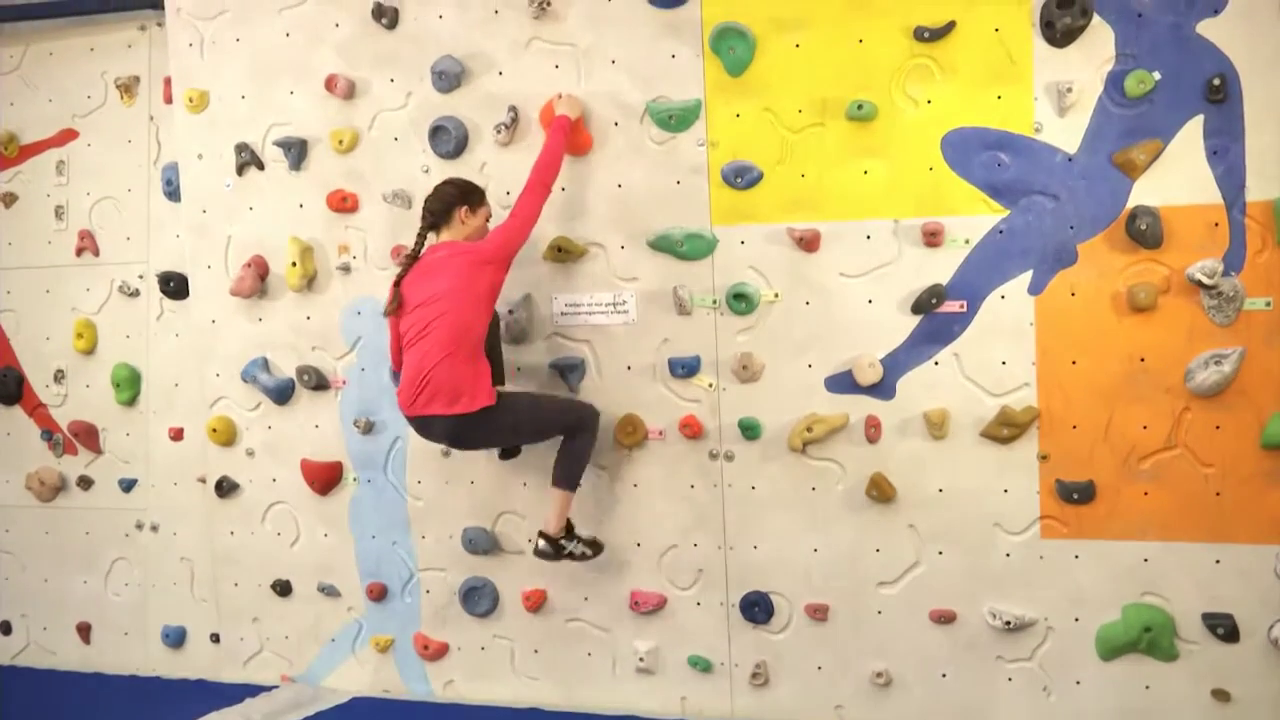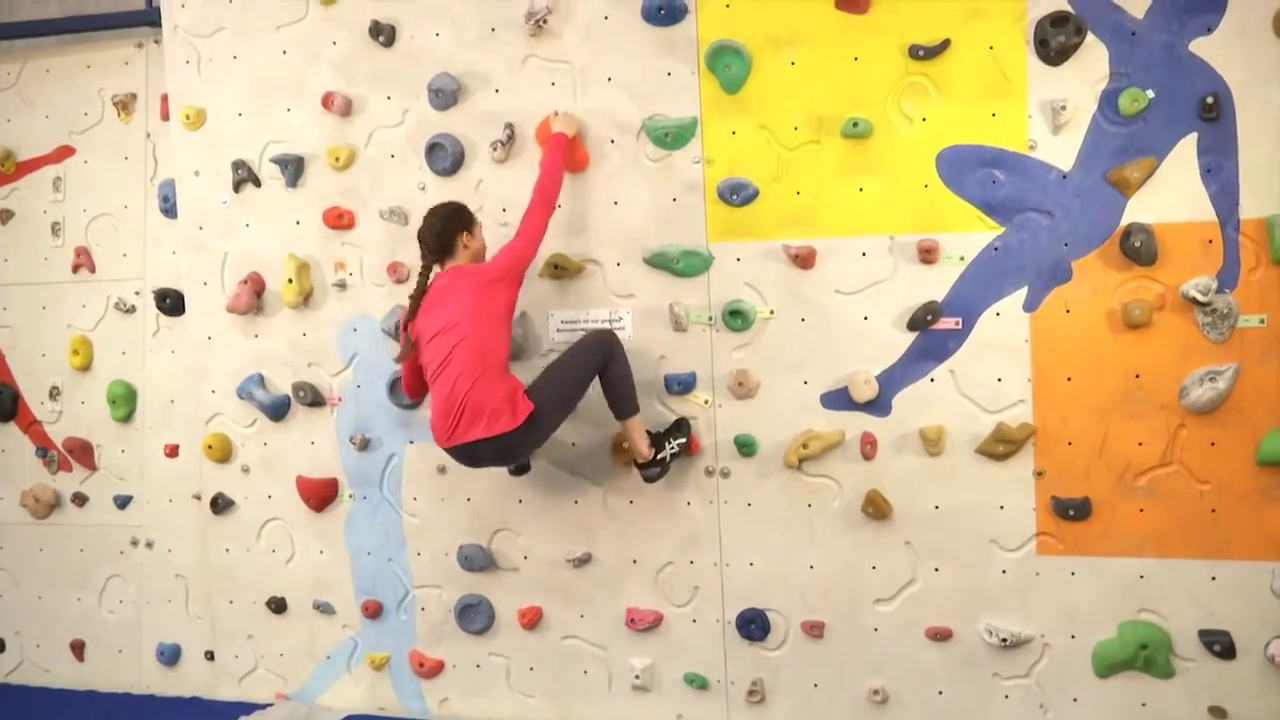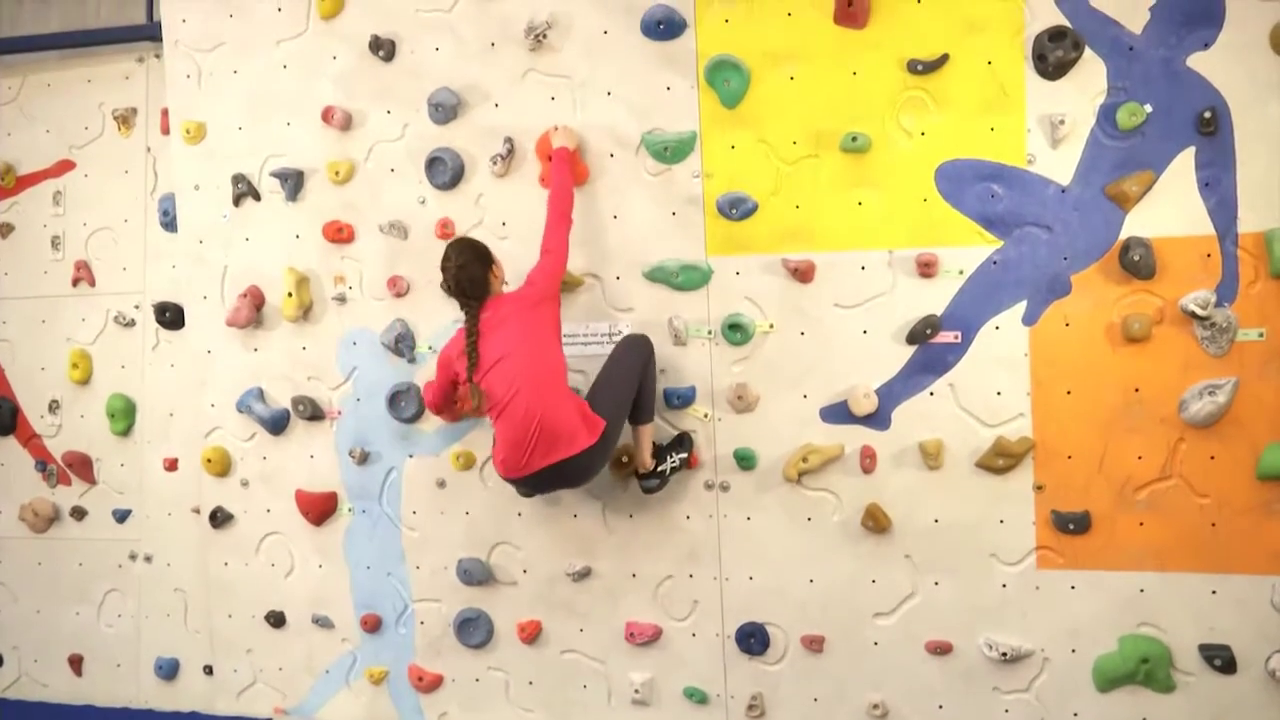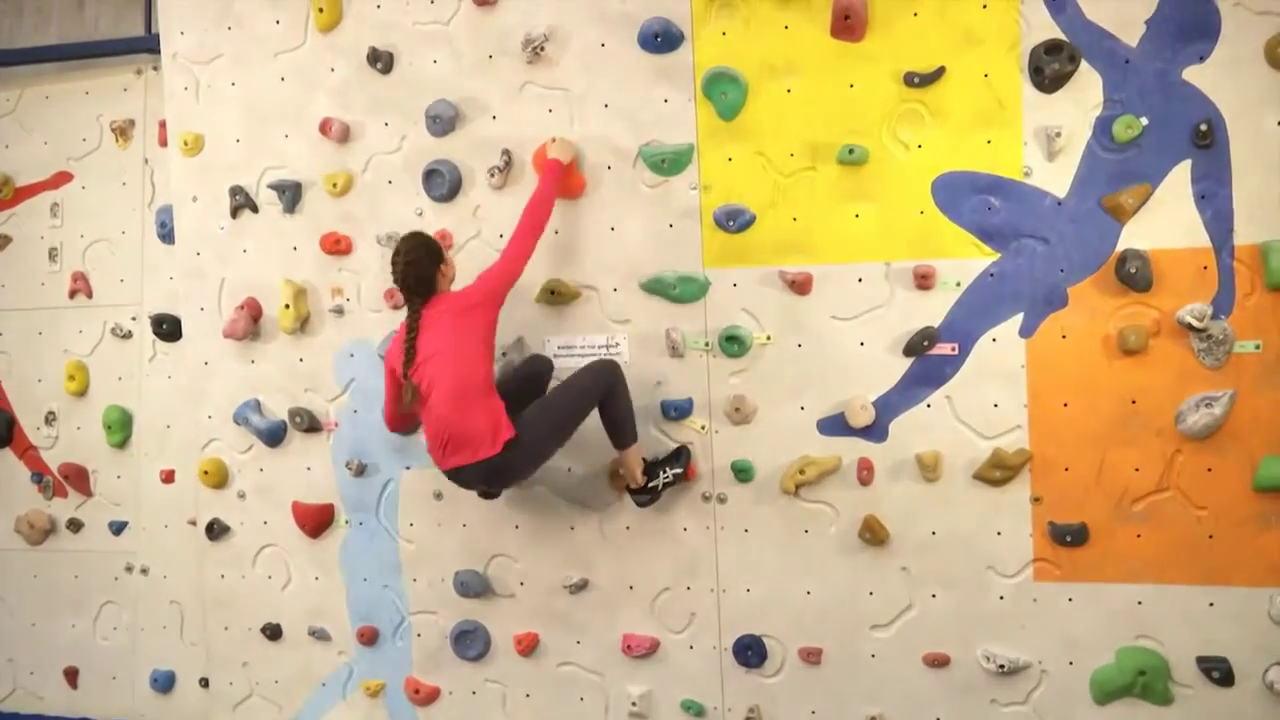
dt=0.5s
person 1, frame 1
left shoulder: (408, 277)
right shoulder: (486, 254)
right elbow: (534, 197)
right wrist: (564, 121)
left hip: (419, 419)
right hip: (462, 418)
right knee: (583, 419)
left ankle: (505, 433)
right ankle: (554, 532)
person 1, frame 2
left shoulder: (416, 310)
right shoulder: (494, 276)
left elbow: (412, 389)
right elbow: (540, 209)
right wrist: (560, 137)
left hip: (459, 447)
right hip: (507, 435)
right knee: (603, 343)
left ankle: (515, 455)
right ankle: (646, 454)
person 1, frame 3
left shoulder: (454, 351)
right shoulder: (534, 298)
left elbow: (437, 404)
right elbow: (558, 224)
left wrist: (432, 390)
right wrist: (561, 152)
left hip: (523, 476)
right hip: (583, 457)
right knee: (637, 345)
right ankle: (648, 464)
person 1, frame 4
left shoulder: (397, 347)
right shoulder: (472, 302)
left elbow: (397, 421)
right elbow: (523, 238)
right wrist: (555, 164)
left hip: (456, 470)
right hip: (494, 458)
left knee: (538, 366)
right knee: (604, 372)
right ankle: (639, 479)
